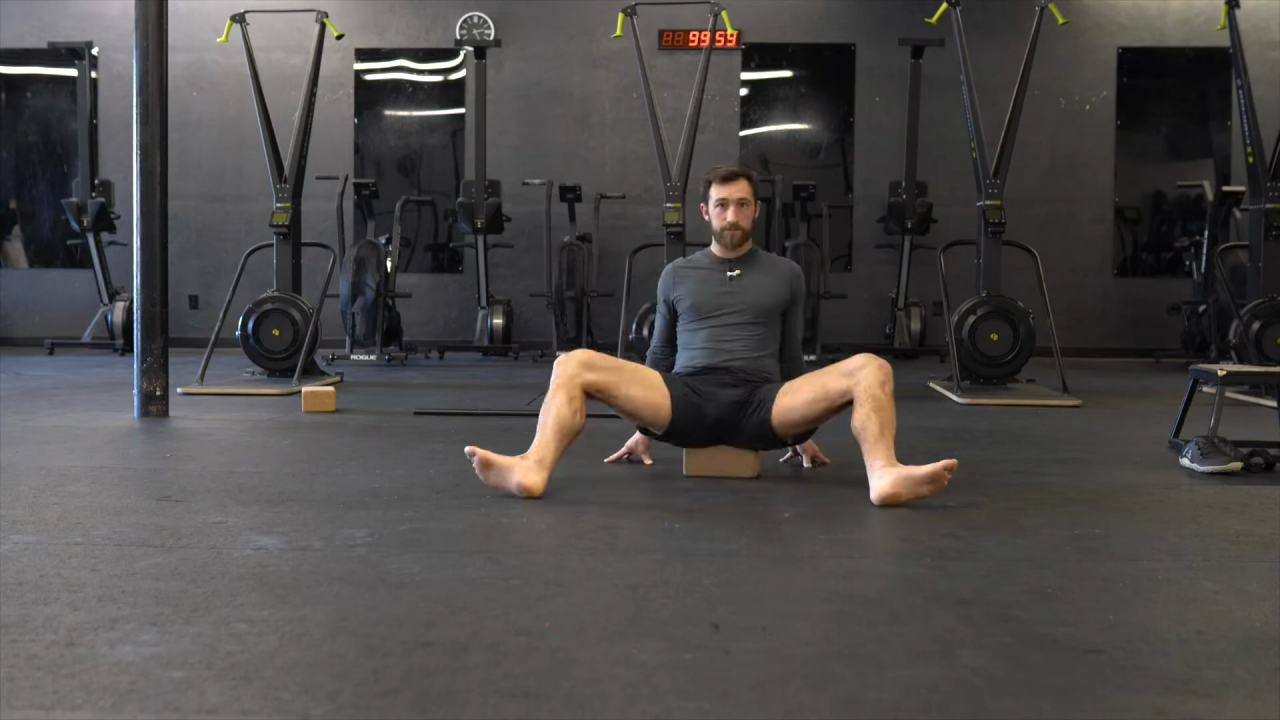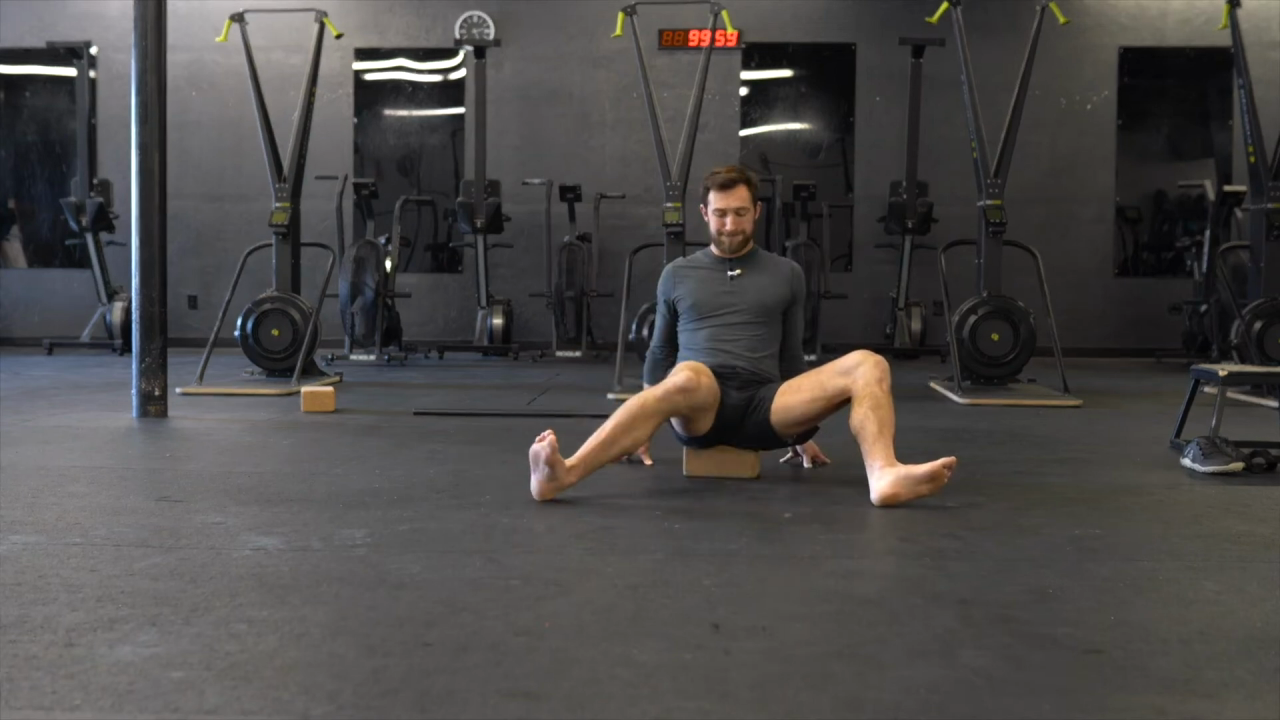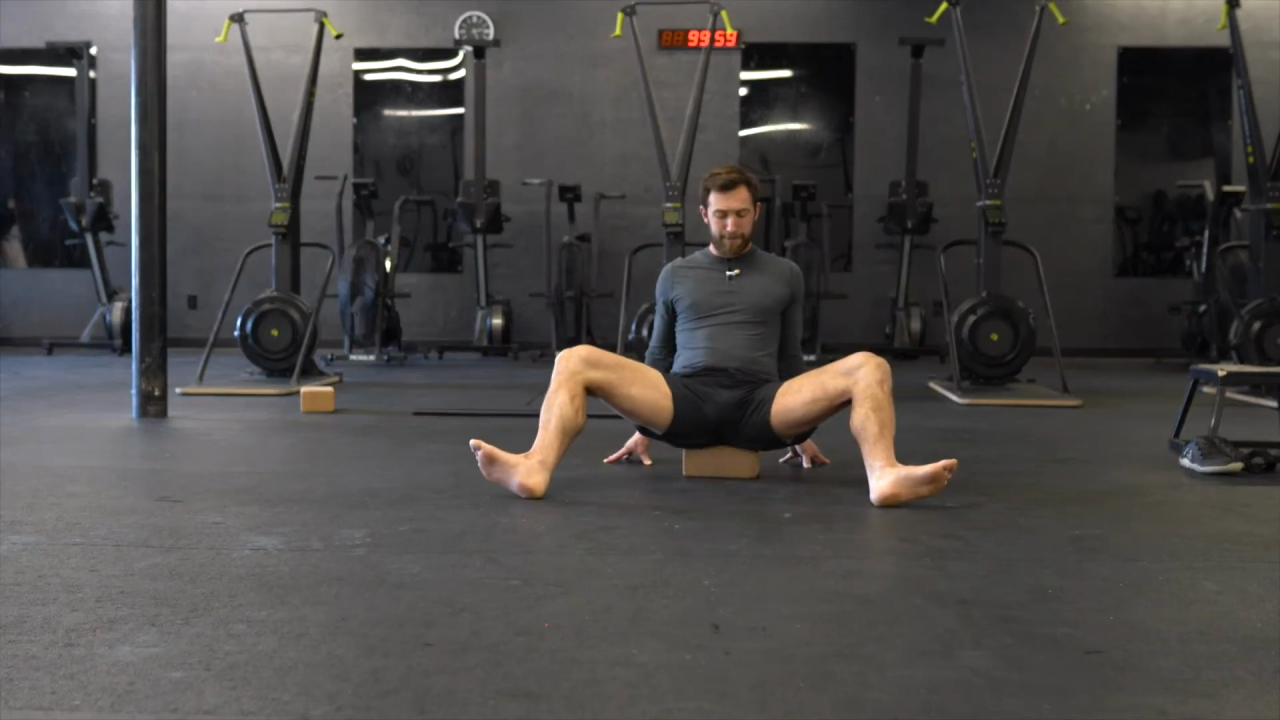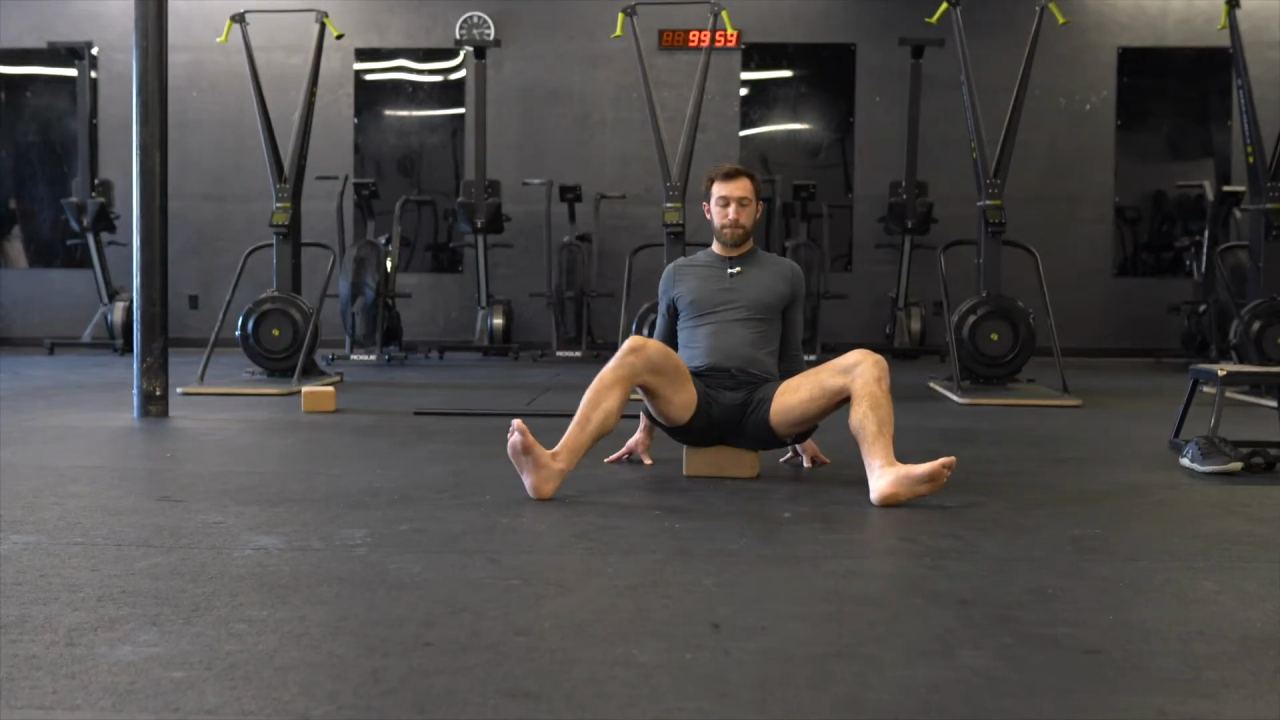
dt=1s
person 1, frame 1
left shoulder: (785, 276)
right shoulder: (676, 276)
left elbow: (792, 359)
right elbow: (661, 353)
left wrist: (800, 429)
right wrist: (643, 427)
left hip: (757, 407)
right hip: (688, 404)
left knee: (869, 369)
right knee: (574, 366)
left ankle: (884, 476)
right ankle: (535, 470)
person 1, frame 2
left shoulder: (786, 274)
right shoulder: (677, 275)
right elbow: (661, 355)
left wrist: (802, 428)
right wrist: (645, 427)
left hip: (763, 406)
right hip: (698, 408)
left knee: (868, 366)
right knee: (689, 379)
left ankle: (884, 475)
right ankle: (565, 474)
person 1, frame 3
left shoulder: (785, 275)
right shoulder: (676, 275)
left elbow: (789, 359)
right elbow: (659, 356)
left wrist: (800, 428)
right wrist: (642, 425)
left hip: (758, 404)
right hip: (688, 401)
left knee: (869, 368)
right knee: (575, 362)
left ankle: (884, 476)
right ankle: (536, 468)
person 1, frame 4
left shoulder: (785, 274)
right shoulder: (678, 273)
left elbow: (790, 357)
right elbow: (663, 355)
left wrist: (800, 429)
right wrist: (646, 428)
left hip: (760, 405)
right hip: (692, 405)
left knee: (866, 364)
right knee: (637, 351)
left ankle: (883, 474)
right ankle: (556, 467)
